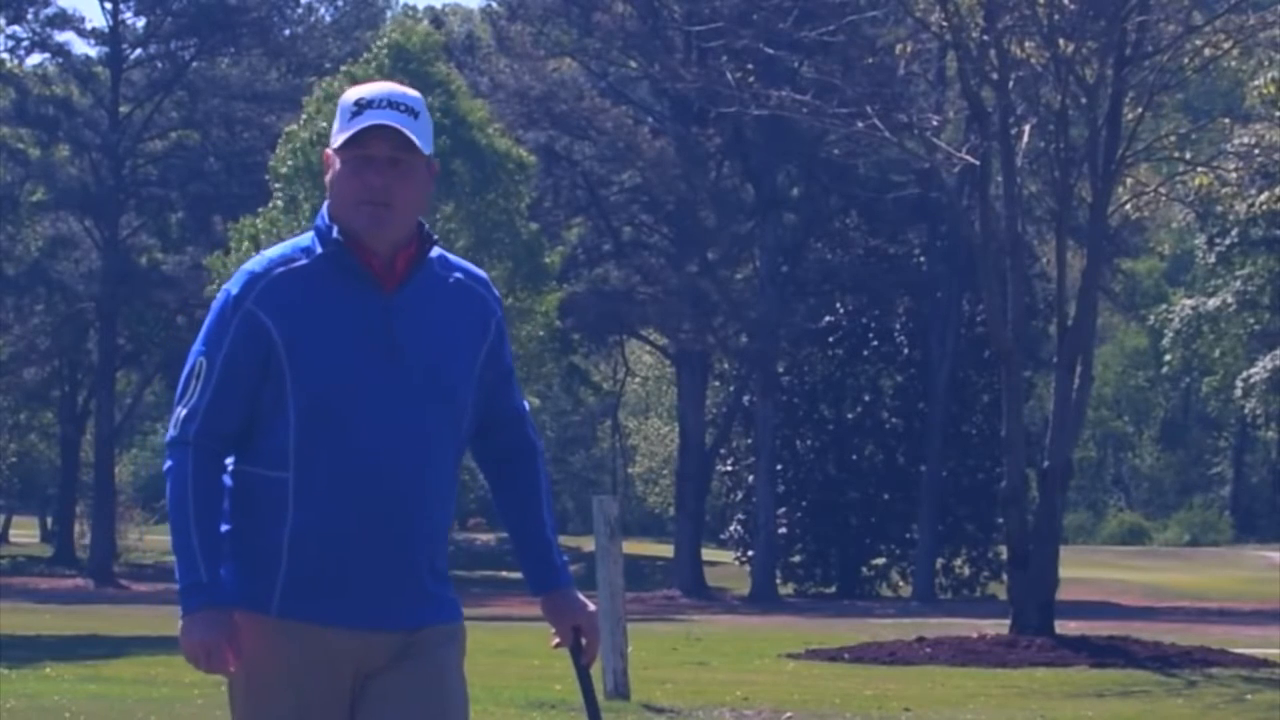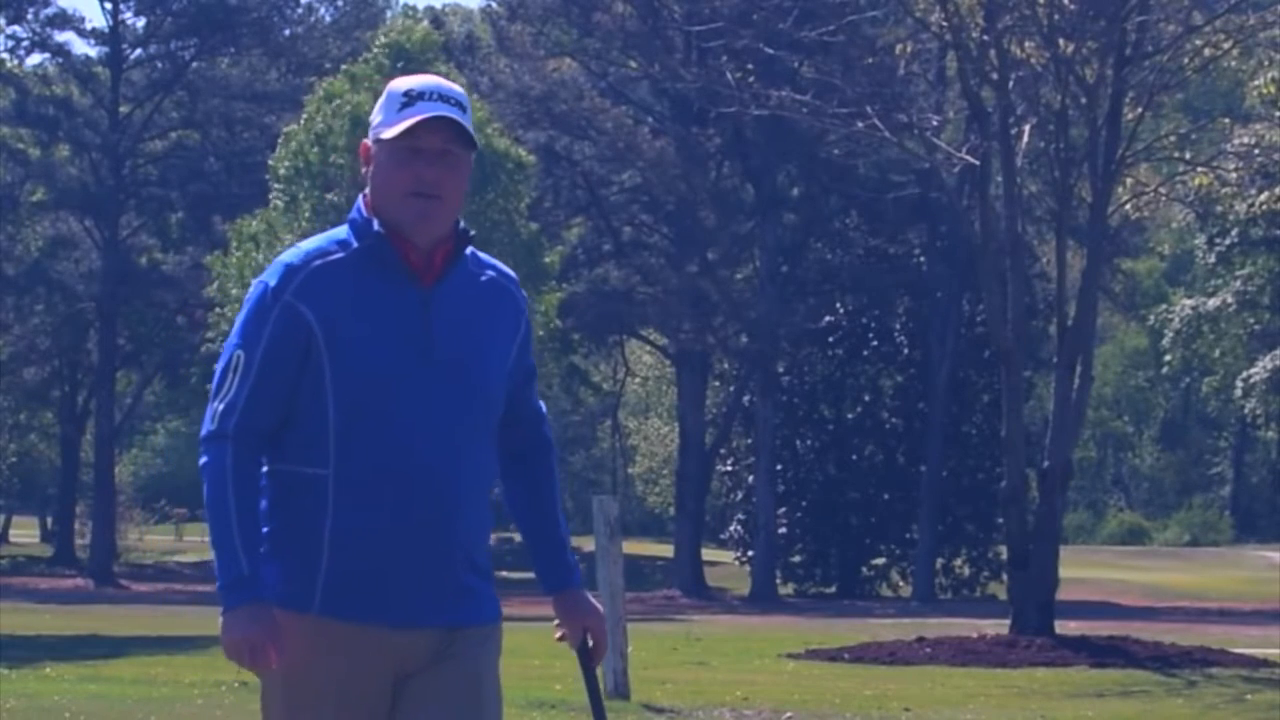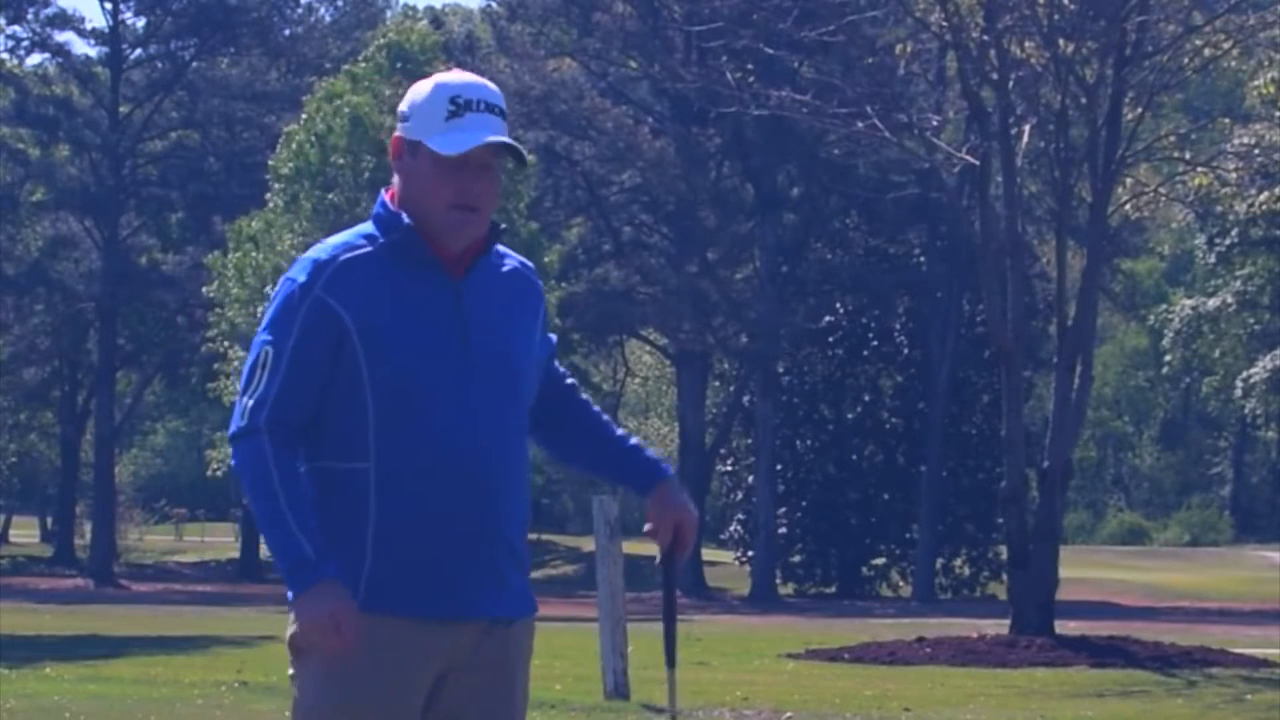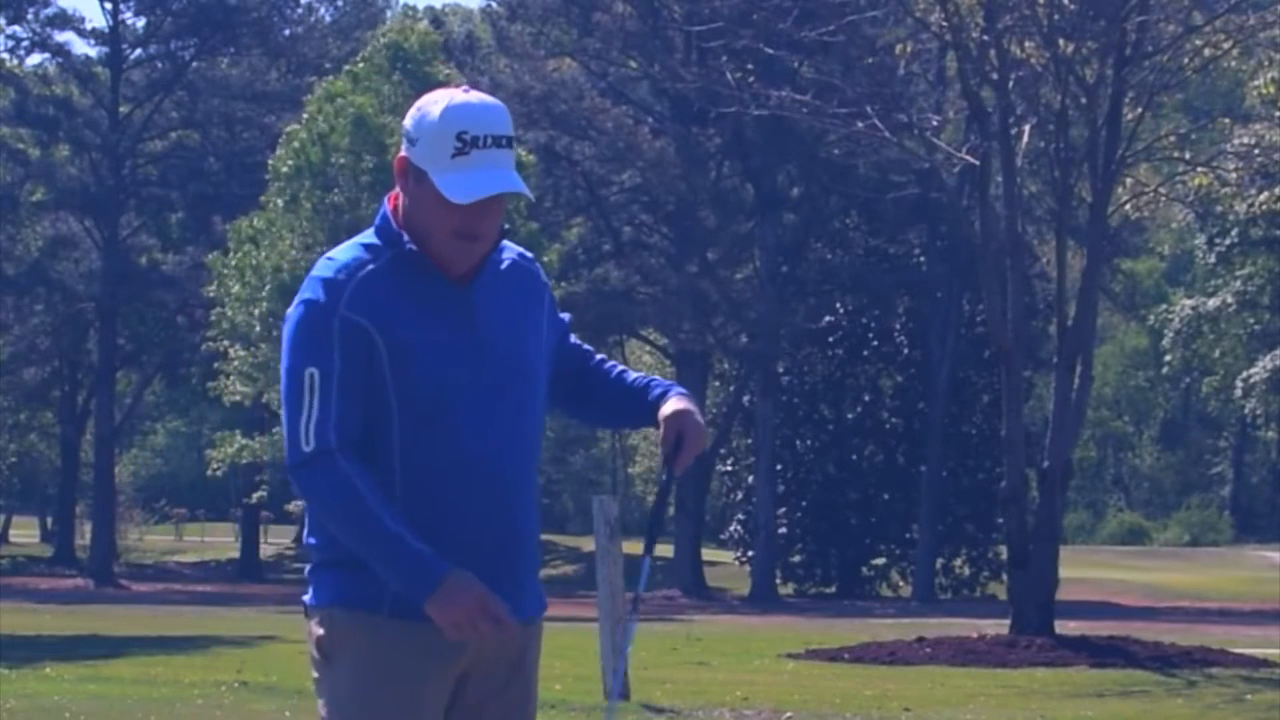
dt=0.4s
person 1, frame 1
left shoulder: (473, 301)
right shoulder: (266, 290)
left elbow: (512, 449)
right elbow: (194, 446)
left wrist: (552, 582)
right wrist: (202, 597)
left hip: (421, 627)
right hip: (282, 621)
person 1, frame 2
left shoulder: (500, 297)
right shoulder: (303, 284)
left elbow: (526, 449)
right elbow: (229, 441)
left wrist: (562, 581)
right wrist: (242, 592)
left hip: (461, 625)
right hip: (321, 617)
person 1, frame 3
left shoulder: (519, 287)
right shoulder: (330, 280)
left elbow: (554, 407)
right elbow: (259, 433)
left wrist: (652, 479)
right wrist: (310, 575)
left hip: (496, 616)
right hip: (363, 615)
person 1, frame 4
left shoulder: (522, 278)
right shoulder: (341, 296)
left elbow: (571, 370)
right elbow: (321, 464)
left wrist: (660, 397)
right wrist: (430, 578)
left hip: (504, 611)
right hip: (378, 614)
